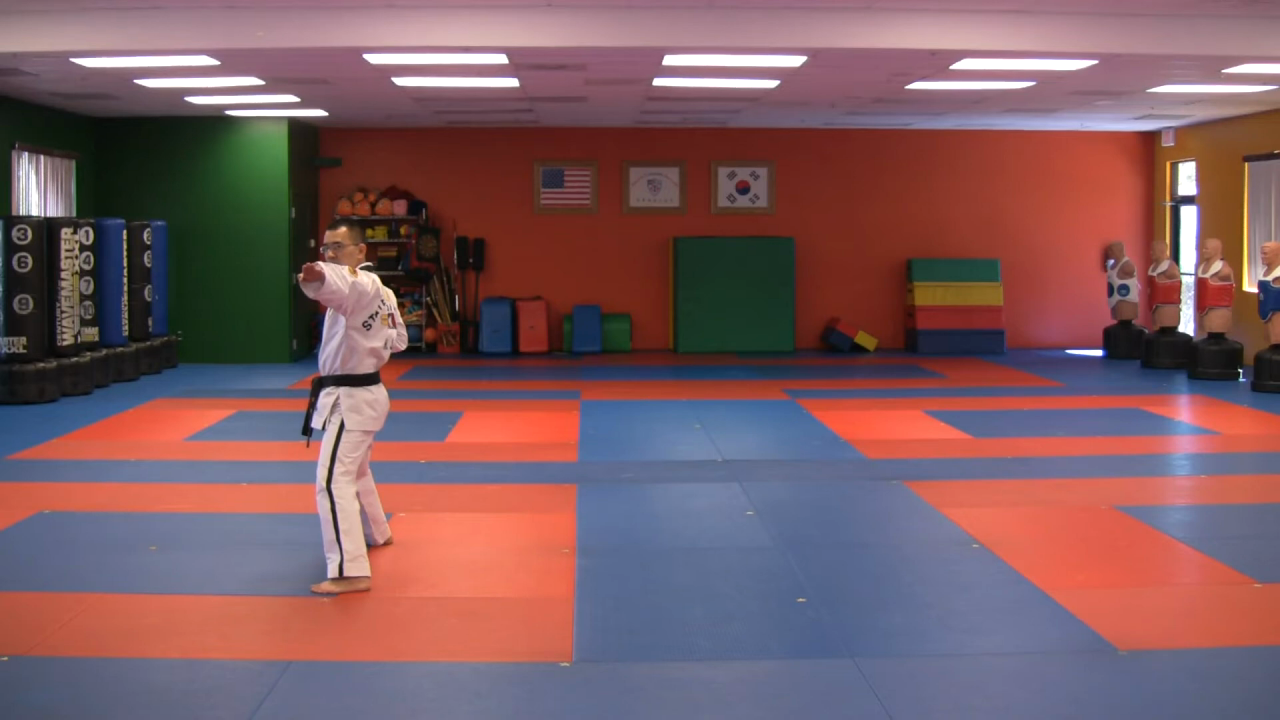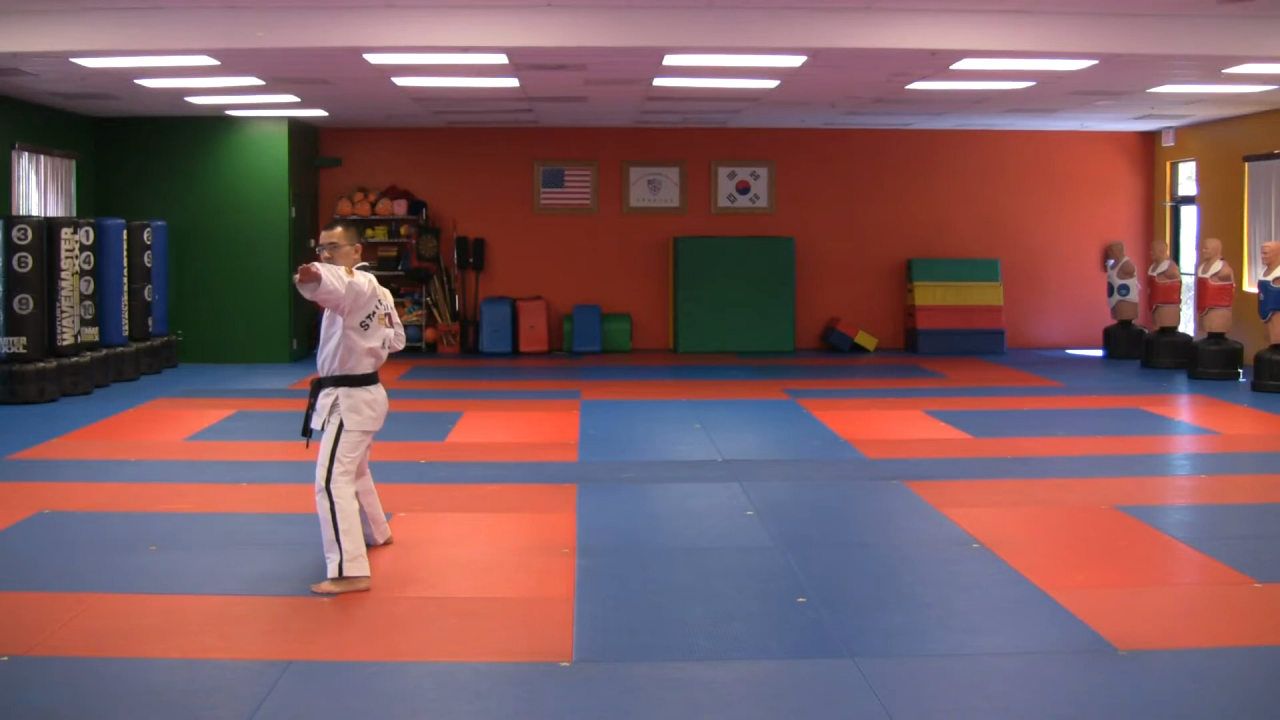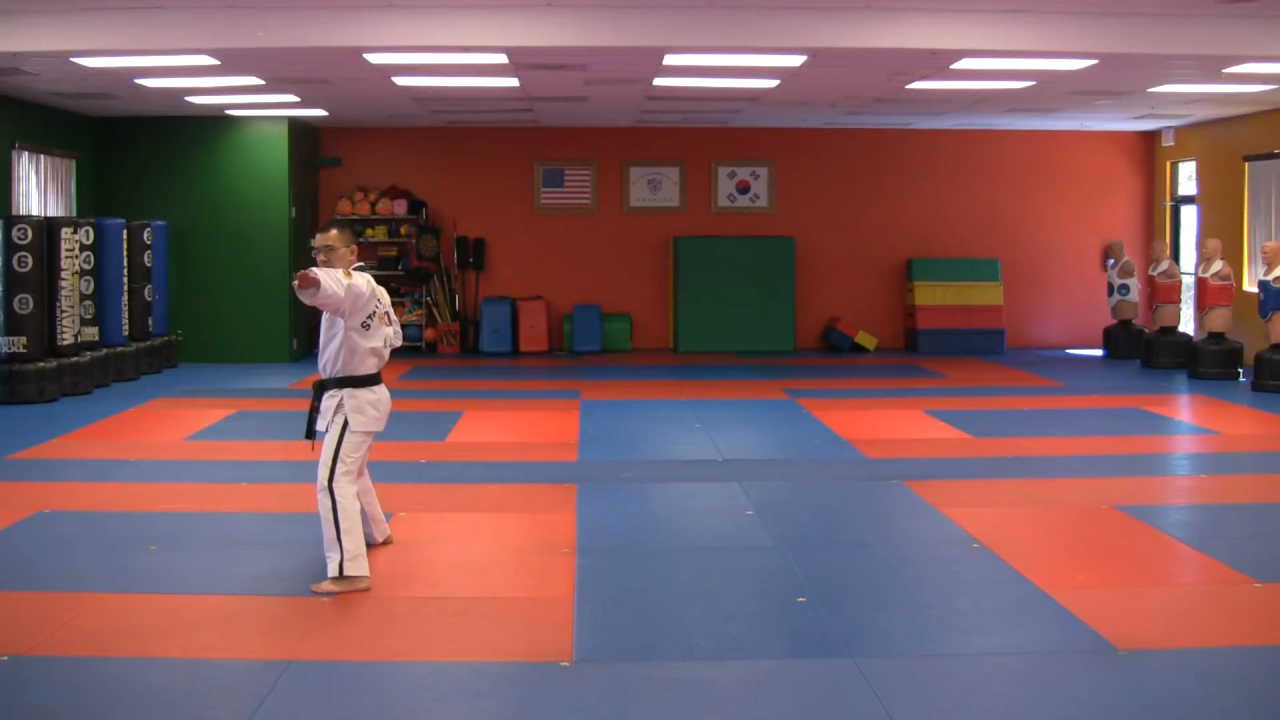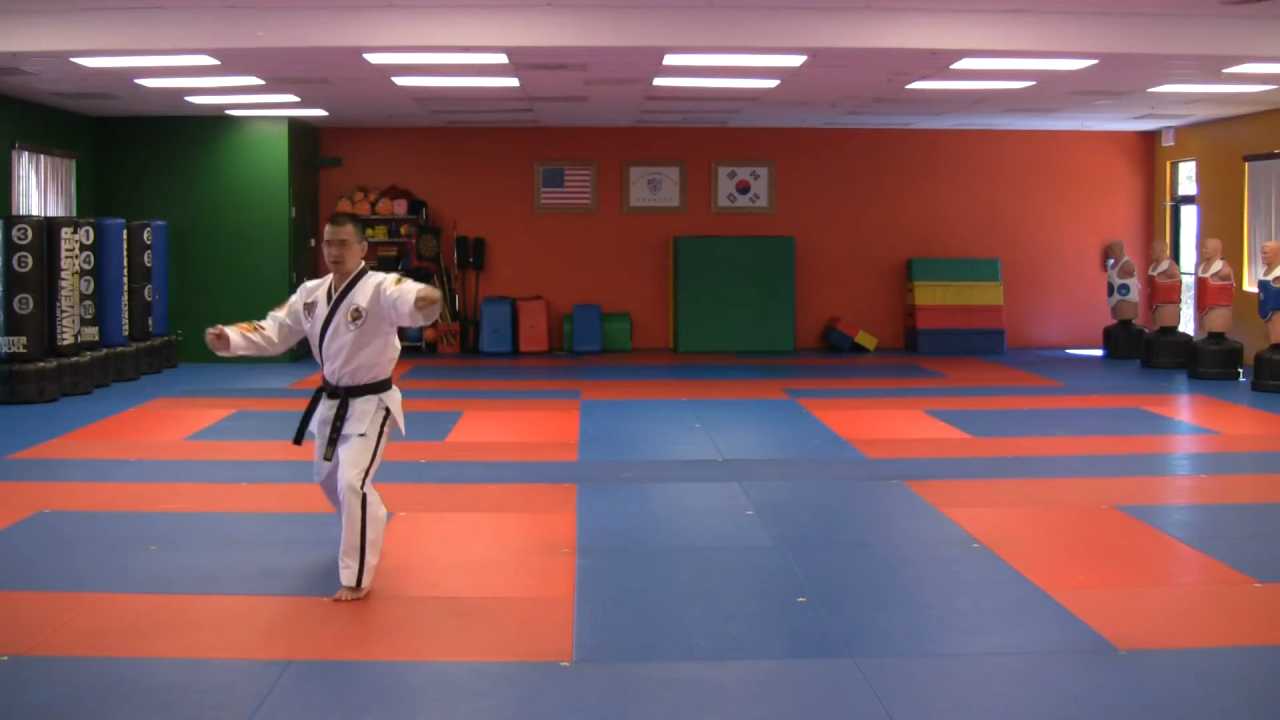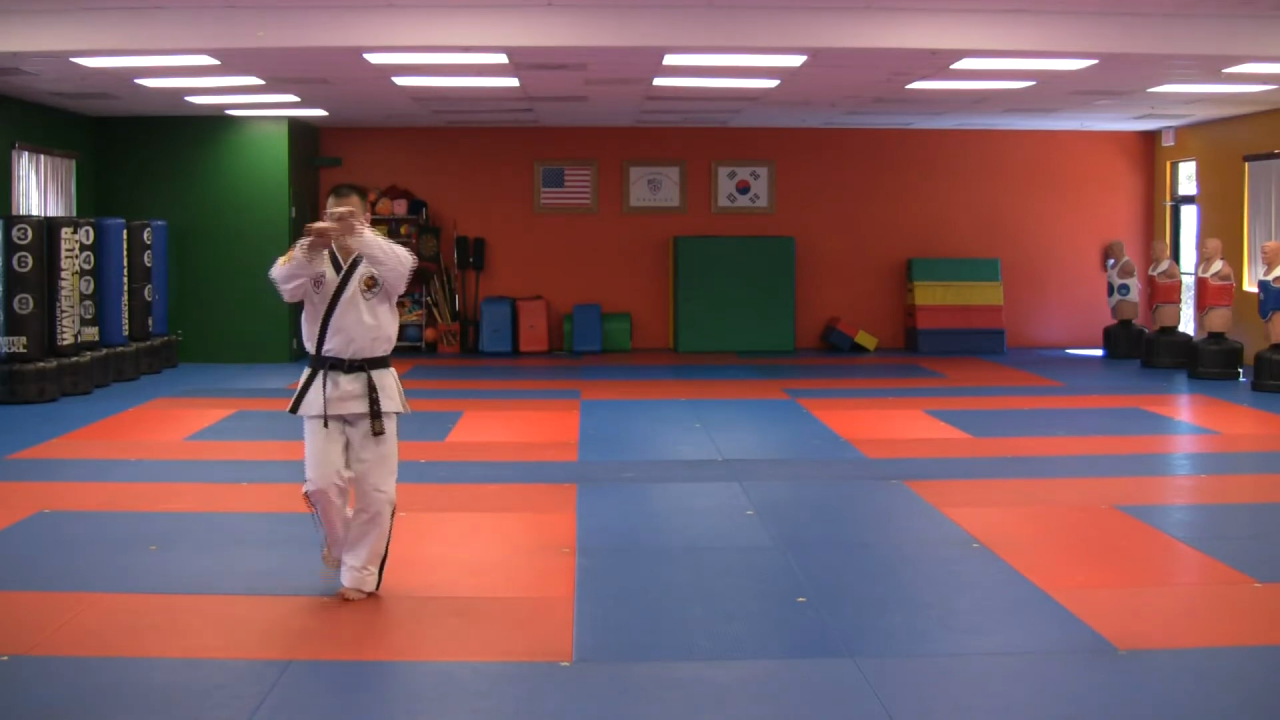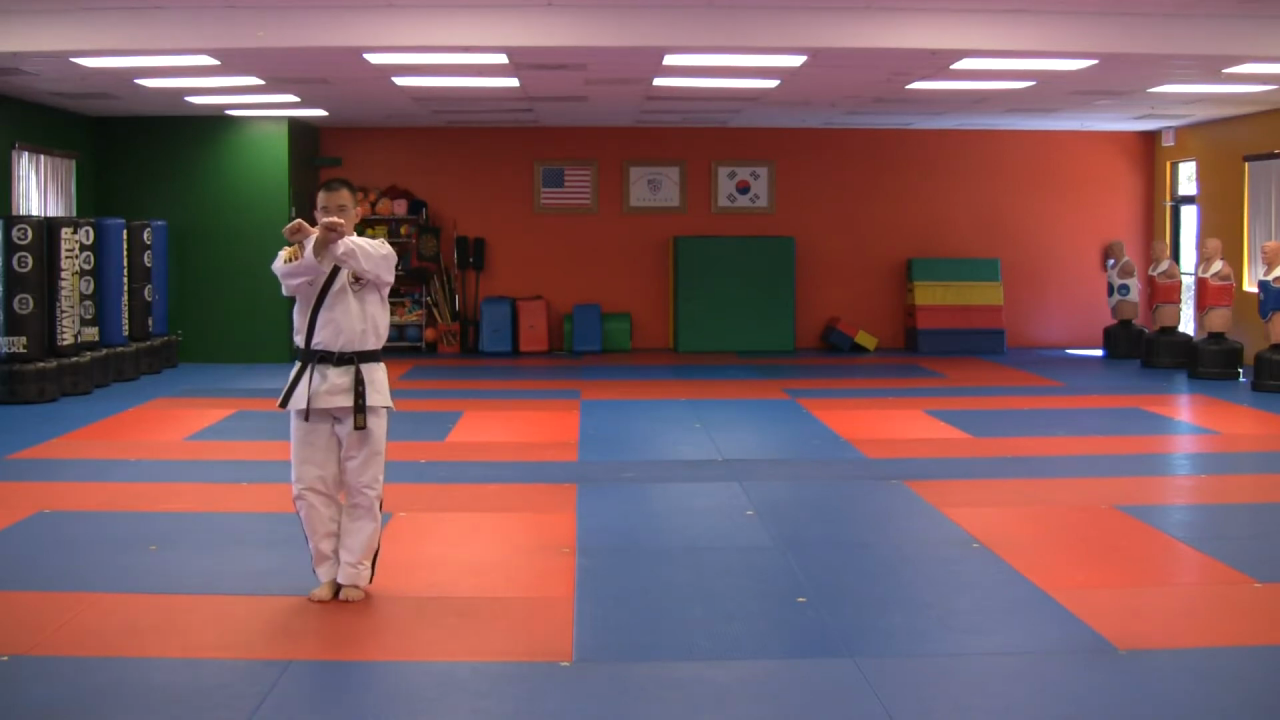
dt=0.7s
person 1, frame 1
left shoulder: (361, 284)
right shoulder: (379, 290)
left elbow: (339, 284)
right elbow: (397, 339)
left wrist: (319, 277)
right wrist: (366, 340)
left hip: (350, 397)
right hip: (363, 392)
left knee: (333, 480)
right knee: (354, 470)
left ankle: (350, 572)
right ankle: (376, 533)
person 1, frame 2
left shoulder: (357, 283)
right shoulder: (375, 290)
left elbow: (336, 283)
right elbow: (395, 338)
left wrist: (315, 277)
right wrist: (362, 339)
left hip: (348, 398)
right hip: (361, 392)
left knee: (332, 480)
right knee: (353, 470)
left ankle: (350, 571)
right ankle: (376, 532)
person 1, frame 3
left shoulder: (357, 284)
right shoulder: (371, 289)
left elbow: (335, 287)
right elbow: (393, 334)
left wrist: (314, 283)
right wrist: (358, 340)
left hip: (352, 399)
right hip: (358, 394)
left knee: (333, 479)
right knee: (351, 470)
left ankle: (350, 572)
right ankle: (376, 532)
person 1, frame 4
left shoulder: (379, 288)
right shoulder: (311, 293)
left elbow: (408, 302)
right elbow: (273, 330)
left wrist: (425, 302)
right wrist: (228, 338)
left hip: (369, 405)
right hip: (331, 403)
left knee: (353, 484)
right knee: (331, 480)
left ankle: (355, 579)
right ankle: (367, 535)
person 1, frame 5
left shoulder: (379, 261)
right shoulder: (313, 263)
left elbow: (400, 266)
right elbow: (287, 281)
left wrist: (356, 234)
right wrist: (311, 245)
left hip: (372, 387)
right hip: (323, 387)
left knee: (376, 490)
right knee: (322, 483)
left ankle: (360, 575)
right ankle: (339, 547)
person 1, frame 6
left shoulder: (377, 254)
right shoulder: (302, 255)
left elbow: (367, 260)
right elbow: (288, 271)
left wrist: (325, 240)
right wrist: (317, 243)
left hip: (362, 381)
right hip: (312, 381)
left knee: (362, 485)
right knee: (312, 485)
left ankle: (354, 574)
right ankle: (328, 573)
